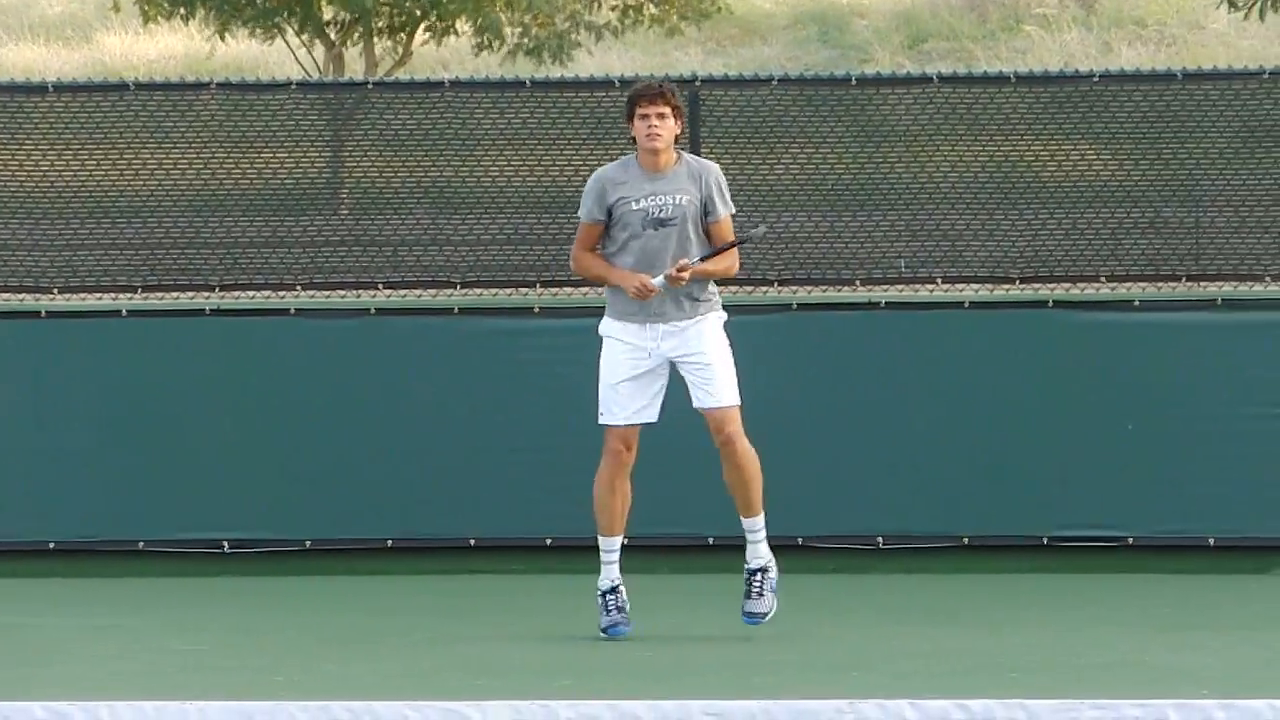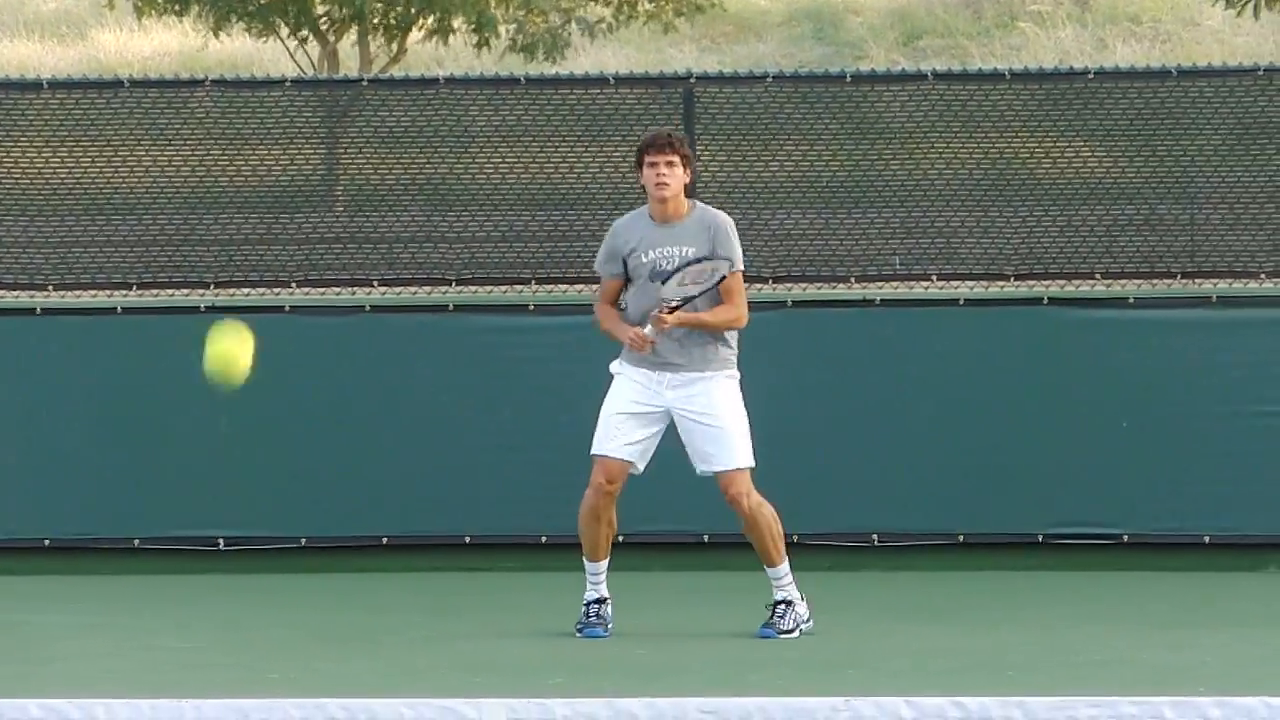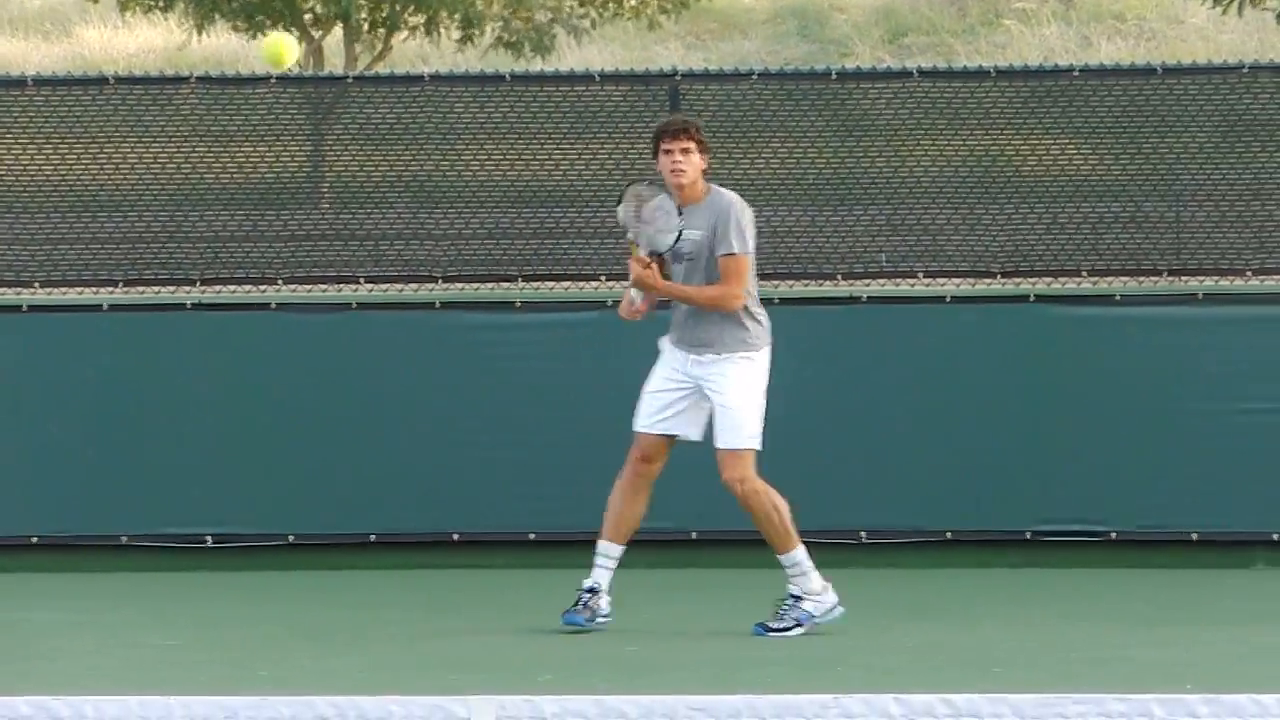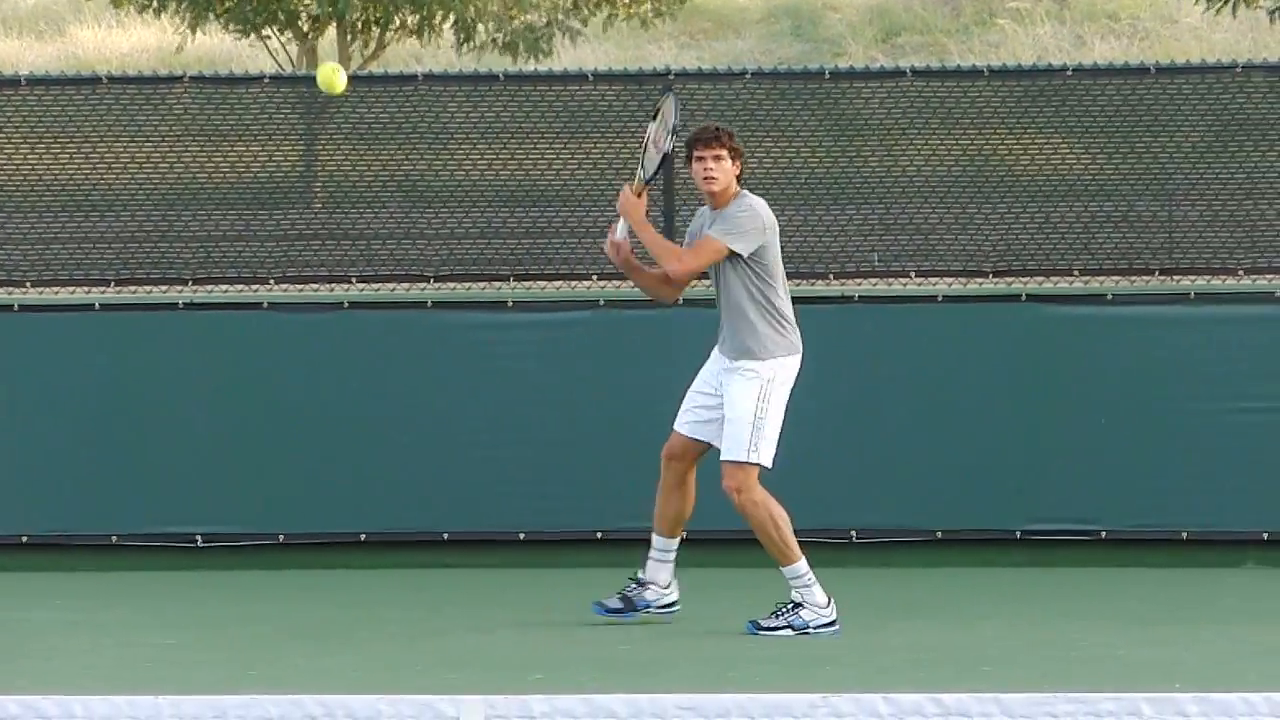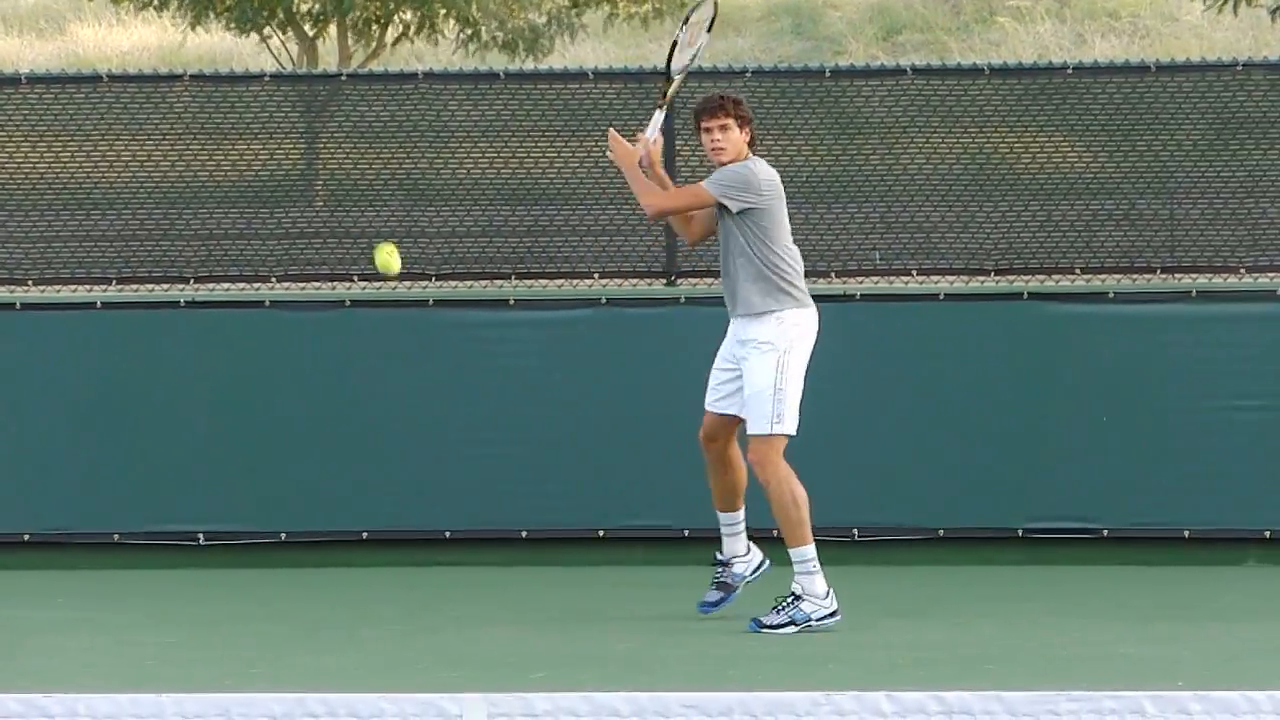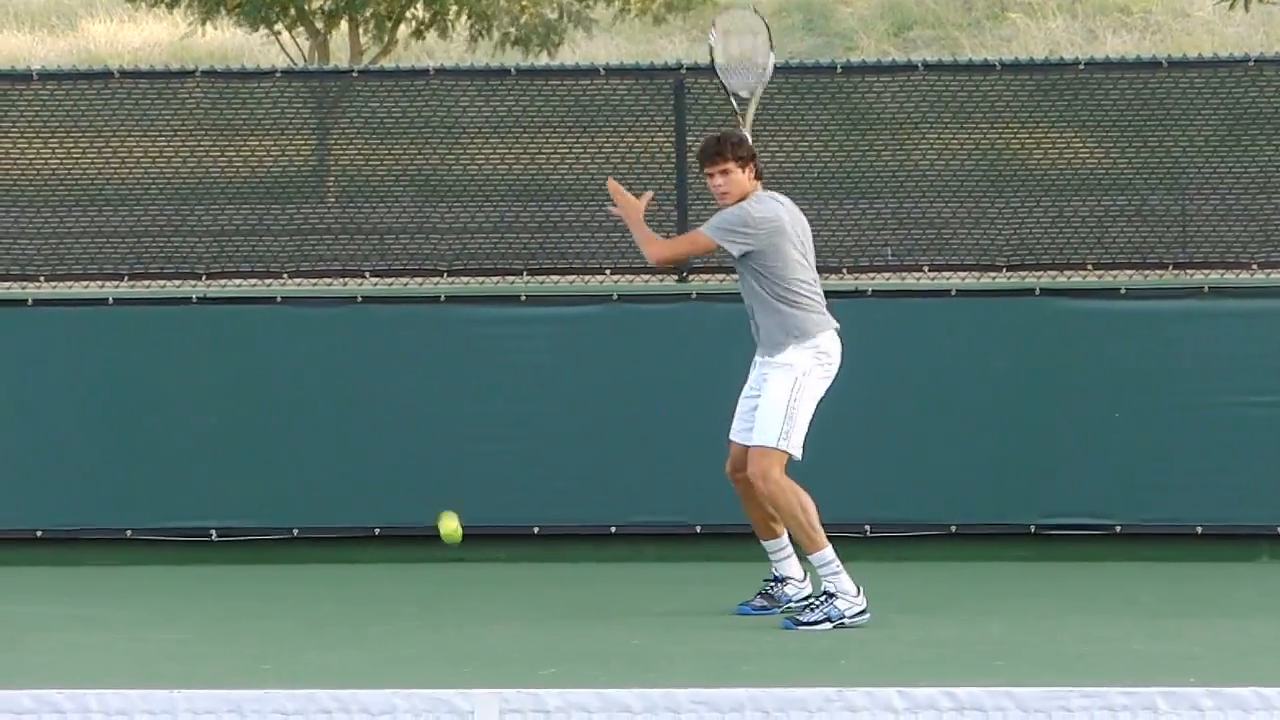
dt=0.2s
person 1, frame 1
left shoulder: (704, 175)
right shoulder: (605, 182)
left elbow: (729, 262)
right elbow: (581, 255)
left wrist: (691, 270)
right wrist: (619, 278)
left hip: (695, 323)
right hip: (629, 329)
left knee: (727, 433)
right knee: (617, 452)
left ankle: (759, 559)
right ankle: (610, 583)
person 1, frame 2
left shoulder: (716, 226)
right shoulder: (624, 231)
left elbow: (736, 315)
right elbow: (604, 306)
left wrist: (684, 320)
right wrist: (626, 333)
left hip: (708, 377)
right hip: (640, 377)
left knee: (739, 493)
right knee: (603, 485)
left ankle: (788, 596)
right ankle: (596, 596)
person 1, frame 3
left shoulder: (729, 209)
left elbow: (731, 296)
left wrist: (664, 286)
right wrist: (636, 299)
left hip: (738, 355)
right hip: (682, 352)
left knee: (738, 477)
right knee: (641, 462)
left ankle: (813, 592)
right ankle: (598, 586)
person 1, frame 4
left shoulder: (749, 214)
right shoulder: (705, 219)
left elbow: (680, 265)
right elbow: (668, 288)
left wrist: (641, 222)
right wrist: (628, 264)
left hip: (764, 363)
right hip: (728, 358)
left knee: (740, 486)
right knee: (675, 459)
left ankle: (814, 604)
right ankle: (655, 582)
person 1, frame 5
left shoulder: (749, 174)
right shoulder: (733, 177)
left elbow: (658, 207)
right elbow: (692, 232)
left wrist: (629, 164)
right wrist: (658, 170)
left hip: (780, 327)
right hip: (748, 327)
left knee: (764, 458)
right knee: (714, 437)
left ankle: (815, 593)
right ankle: (737, 556)
person 1, frame 6
left shoulder: (745, 215)
right shoulder: (775, 205)
left elbow: (660, 251)
left wrist: (633, 214)
left hip: (802, 354)
right hip: (778, 356)
left knee: (764, 472)
right knee: (739, 468)
left ankle: (844, 594)
right ankle: (789, 577)
